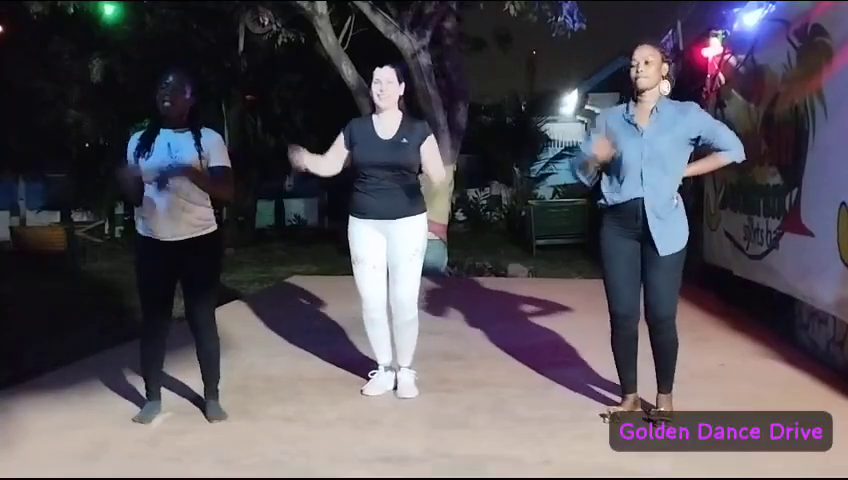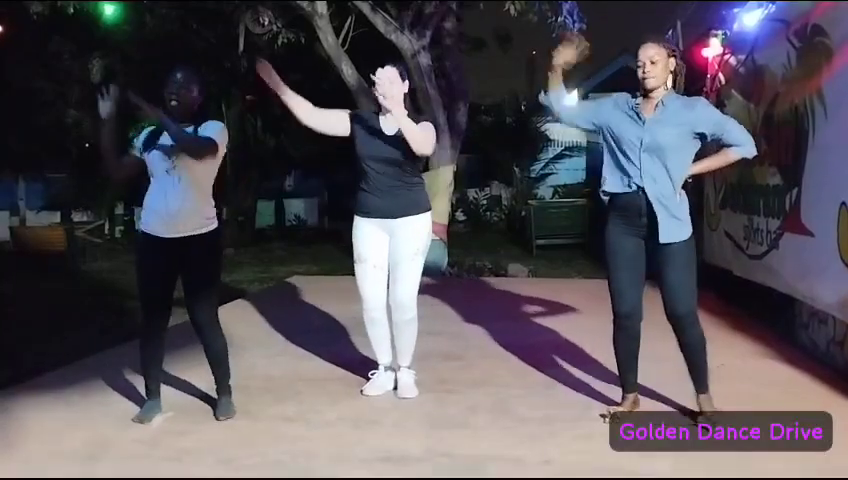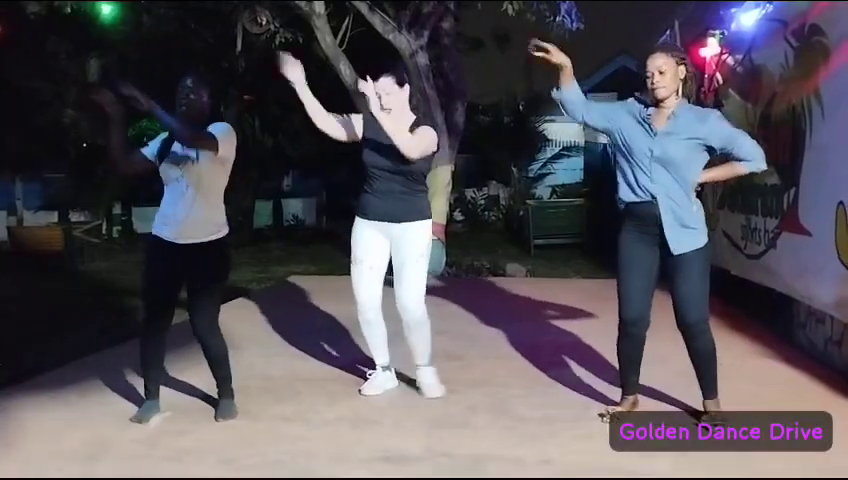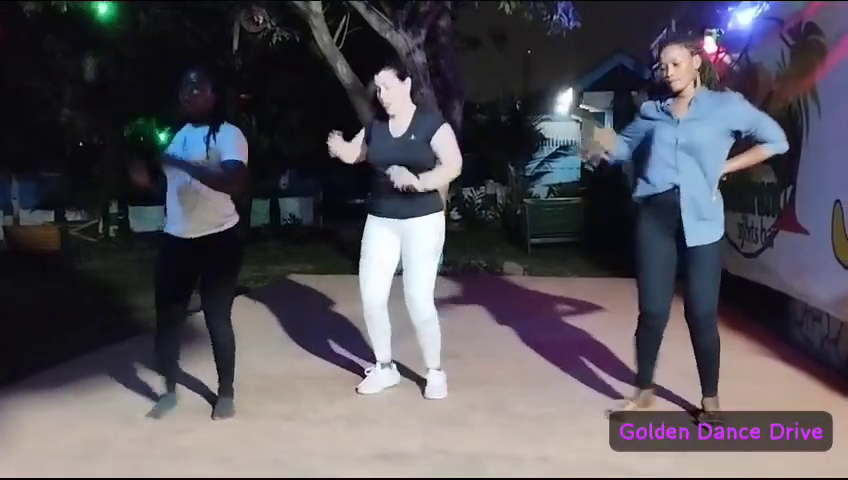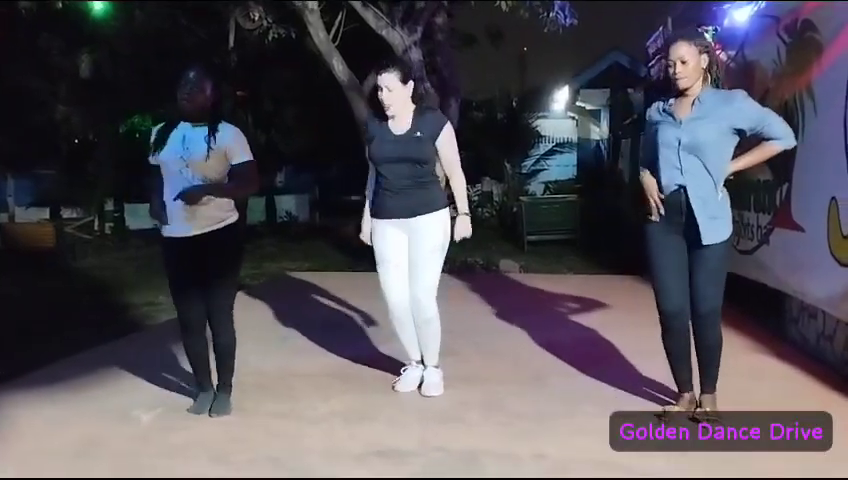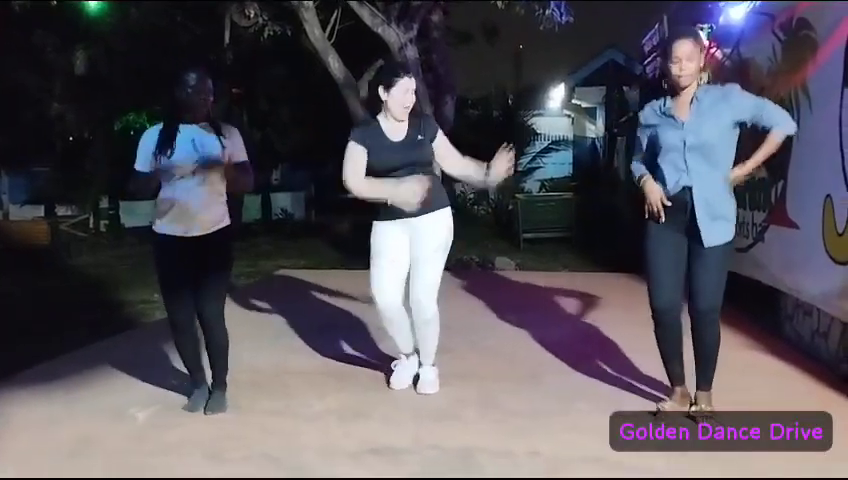
dt=0.2s
person 1, frame 1
left shoulder: (686, 114)
right shoulder: (609, 119)
left elbow: (733, 149)
right elbow: (584, 175)
left wrist: (681, 172)
right wrist: (593, 158)
left hip: (664, 225)
right hip: (618, 224)
left knee: (661, 315)
right knee: (622, 314)
left ankle: (665, 396)
right ankle: (629, 395)
person 1, frame 2
left shoulder: (693, 109)
right shoulder: (615, 108)
left elbow: (744, 145)
right elbow: (566, 111)
left wrist: (690, 169)
right wrist: (558, 69)
left hip: (670, 221)
right hip: (623, 219)
left knee: (682, 311)
right knee: (625, 313)
left ankle: (703, 395)
right ankle: (629, 395)
person 1, frame 3
left shoulder: (704, 121)
right shoulder: (628, 116)
left elbow: (754, 158)
right elbow: (580, 108)
left wrist: (700, 176)
right wrist: (565, 66)
left hip: (684, 230)
right hip: (637, 228)
left knee: (693, 320)
right knee: (632, 319)
left ankle: (711, 401)
right ankle: (629, 396)
person 1, frame 4
left shoulder: (727, 105)
right shoulder: (651, 112)
left elbow: (776, 140)
right elbow: (623, 147)
left wrist: (724, 167)
right wrist: (604, 143)
left hip: (701, 220)
right hip: (655, 217)
left knee: (701, 313)
right knee: (652, 310)
left ankle: (710, 399)
right ankle: (643, 390)
person 1, frame 5
left shoulder: (731, 103)
right shoulder: (657, 112)
left elbow: (783, 136)
left wrist: (730, 167)
right wrist: (646, 178)
left hip: (709, 219)
right hip: (665, 218)
left knee: (706, 312)
right knee: (672, 310)
left ankle: (708, 396)
right ankle: (685, 394)
person 1, frame 6
left shoulder: (728, 98)
right shoulder: (651, 114)
left elbow: (783, 123)
right elbow: (640, 161)
left wrist: (743, 170)
right wrist: (646, 182)
left hip: (712, 218)
right hip: (666, 217)
left knee: (705, 309)
right knee: (664, 307)
left ankle: (703, 394)
right ankle: (678, 390)
person 2, frame 1
left shoulder: (209, 139)
right shoulder: (140, 141)
left elbow: (226, 189)
right elbow: (133, 194)
left wrist: (188, 171)
right wrist: (131, 186)
left hip: (200, 242)
right hip: (153, 244)
left knee: (202, 321)
right knee: (154, 321)
left ankle: (212, 397)
right ankle: (152, 399)
person 2, frame 2
left shoulder: (213, 130)
right shoulder: (150, 137)
left elbow: (198, 150)
right elbow: (116, 170)
left wrist: (156, 114)
right wrist: (107, 120)
left hip: (200, 239)
right hip: (154, 240)
left knee: (205, 318)
right knee: (153, 320)
left ankle: (224, 392)
right ankle: (152, 398)
person 2, frame 3
left shoulder: (222, 133)
right shoulder: (165, 142)
left elbow: (193, 138)
right elbow: (125, 165)
left wrist: (150, 106)
right wrist: (116, 118)
left hip: (208, 246)
right hip: (164, 243)
left knee: (205, 325)
right knee: (154, 322)
left ankle: (226, 395)
right ankle: (151, 399)
person 2, frame 4
left shoulder: (229, 135)
right shoulder: (176, 135)
left elbow: (234, 183)
left wrist: (183, 164)
right wrist: (146, 178)
left hip: (218, 239)
right hip: (176, 239)
left knee: (218, 319)
right knee: (167, 316)
left ankle: (226, 393)
right ankle: (169, 391)
person 2, frame 5
left shoulder: (228, 135)
right shoulder: (163, 133)
left elbow: (250, 184)
left wrist: (207, 189)
right wrist: (156, 200)
left hip: (219, 236)
right hip: (177, 238)
left knee: (219, 315)
right knee: (189, 318)
left ankle: (224, 390)
right ankle: (204, 388)
person 2, frame 6
left shoulder: (227, 134)
right shoulder: (154, 136)
left elbow: (246, 182)
right elbow: (140, 184)
left wrist: (222, 168)
right wrist: (158, 180)
left hip: (214, 237)
right hip: (170, 238)
left knee: (211, 315)
right knee: (180, 317)
left ankle: (219, 387)
right ankle: (198, 384)
person 3, frame 1
left shoulder: (418, 130)
right shoulder: (355, 129)
left elbow: (436, 173)
right elbow: (330, 165)
left wrist: (435, 173)
right wrist: (305, 159)
left hip: (407, 222)
right hip: (364, 223)
left knee: (404, 300)
right knee: (371, 301)
left ankle: (406, 371)
right ankle: (384, 369)
person 3, frame 2
left shoulder: (420, 125)
right shoulder: (359, 121)
left elbow: (422, 146)
right elbow: (312, 116)
left wrist: (397, 110)
right wrist: (277, 85)
left hip: (410, 220)
right hip: (368, 222)
left knee: (403, 300)
right knee: (371, 299)
left ankle: (405, 371)
right ankle: (384, 369)
person 3, frame 3
left shoulder: (425, 131)
right shoulder: (367, 123)
left elbow: (411, 148)
right elbow: (326, 122)
left wrist: (382, 111)
right wrist: (300, 85)
left hip: (412, 225)
right hip: (369, 224)
left knee: (410, 303)
right knee: (366, 301)
left ankle: (426, 371)
right ankle: (382, 370)
person 3, frame 4
left shoulder: (433, 123)
right shoulder: (375, 126)
left elbow: (453, 166)
right elbow: (354, 154)
left wrist: (419, 181)
right wrist: (340, 149)
left hip: (423, 221)
right hip: (381, 221)
left knee: (419, 301)
right knee: (371, 297)
left ankle: (435, 372)
right ankle: (384, 368)
person 3, frame 5
left shoulder: (434, 121)
right shoulder: (374, 127)
left elbow: (453, 169)
left wrist: (463, 213)
right wrist: (367, 213)
left hip: (429, 218)
right hip: (387, 222)
left knee: (422, 298)
right knee: (396, 298)
left ankle: (433, 368)
right ankle: (415, 364)
person 3, frame 6
left shoulder: (425, 125)
right shoulder: (363, 134)
left elbow: (452, 163)
right elbow: (353, 182)
left wrist: (487, 173)
right wrist: (394, 190)
left hip: (433, 217)
right hip: (390, 223)
left knee: (422, 298)
right knee: (385, 298)
left ankle: (429, 366)
right ankle: (408, 357)
